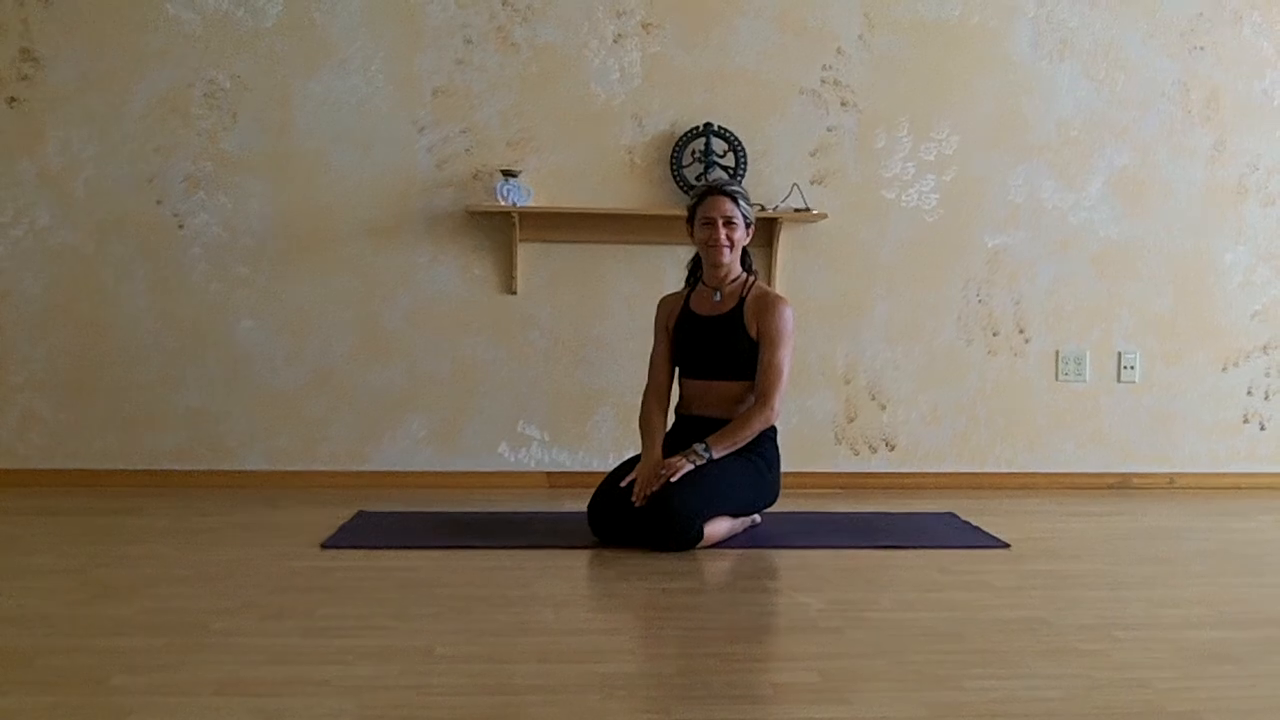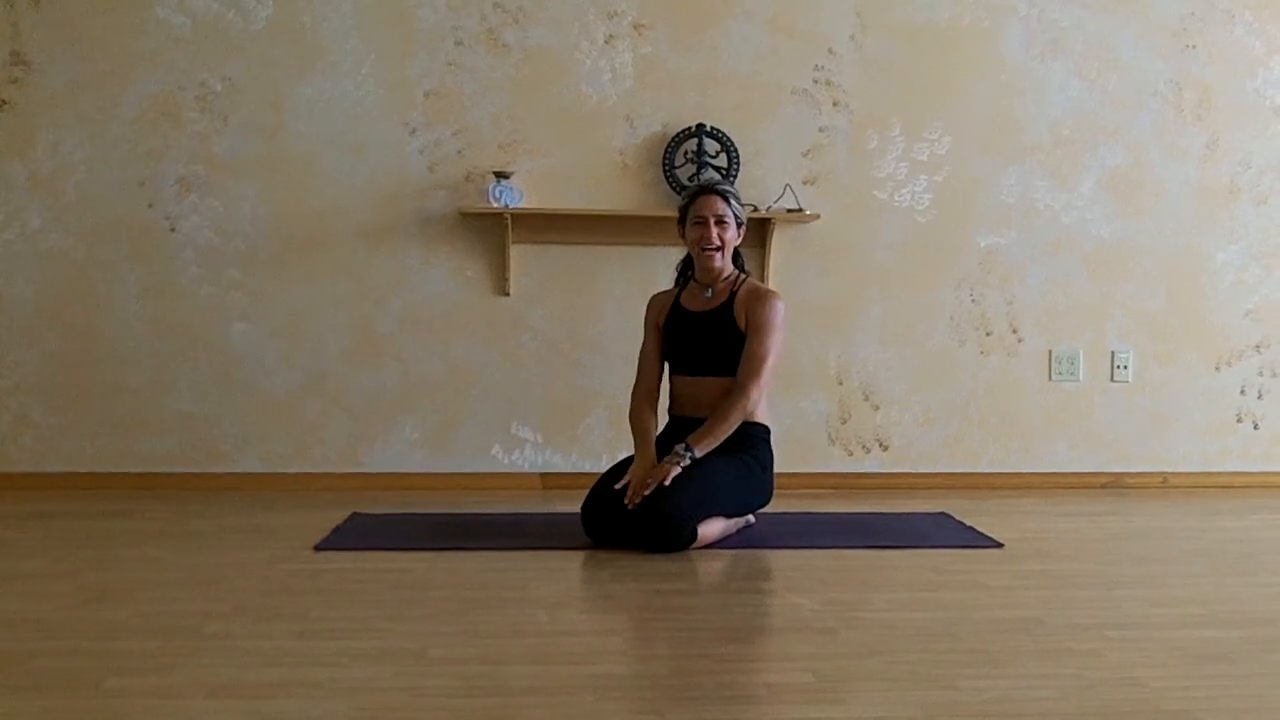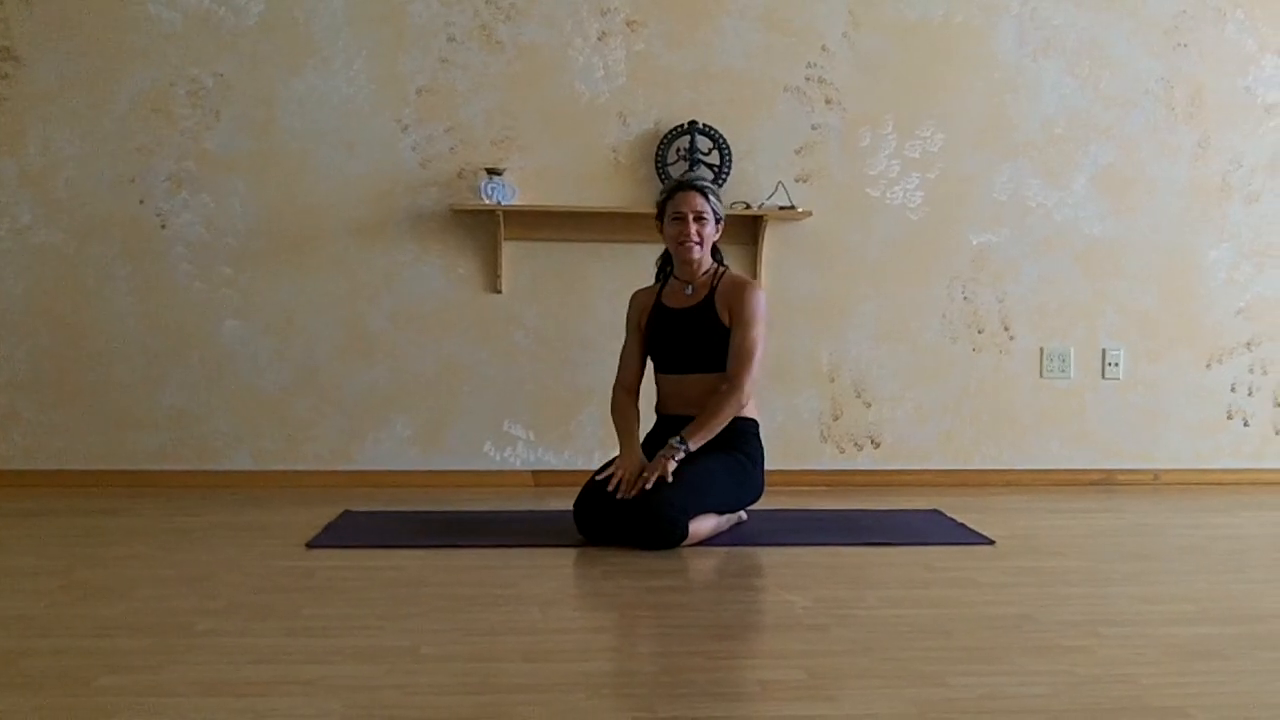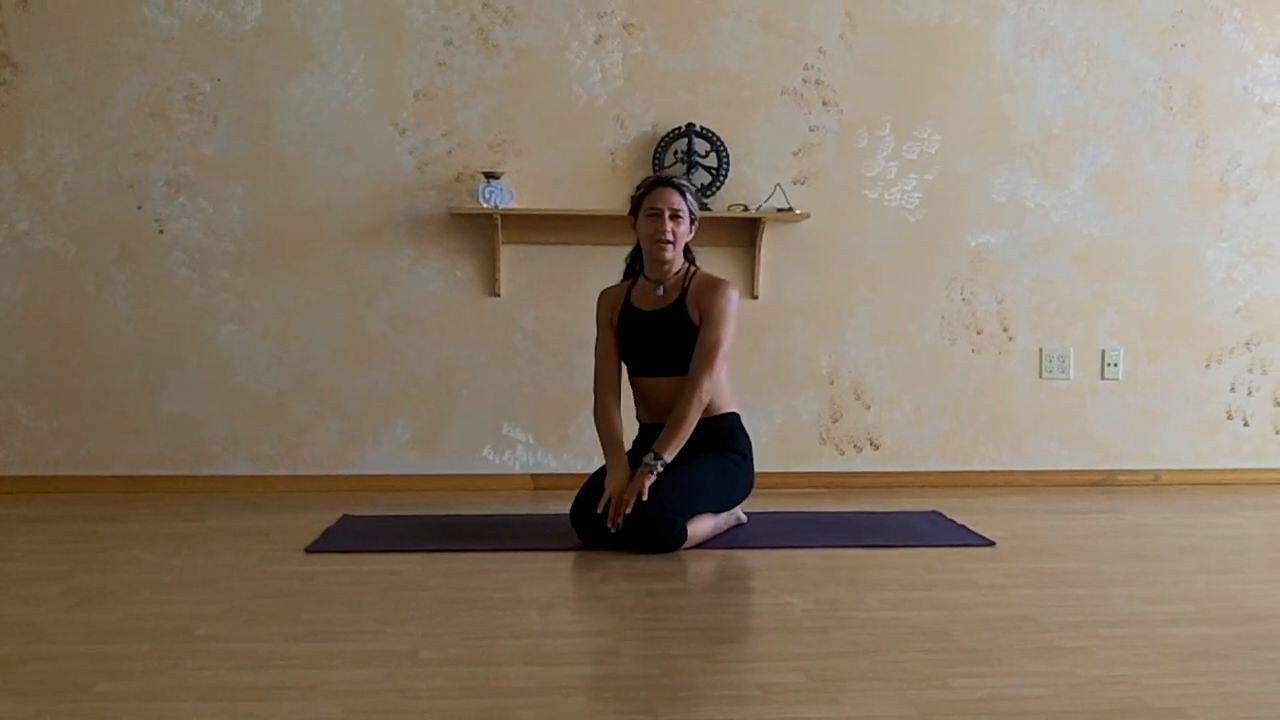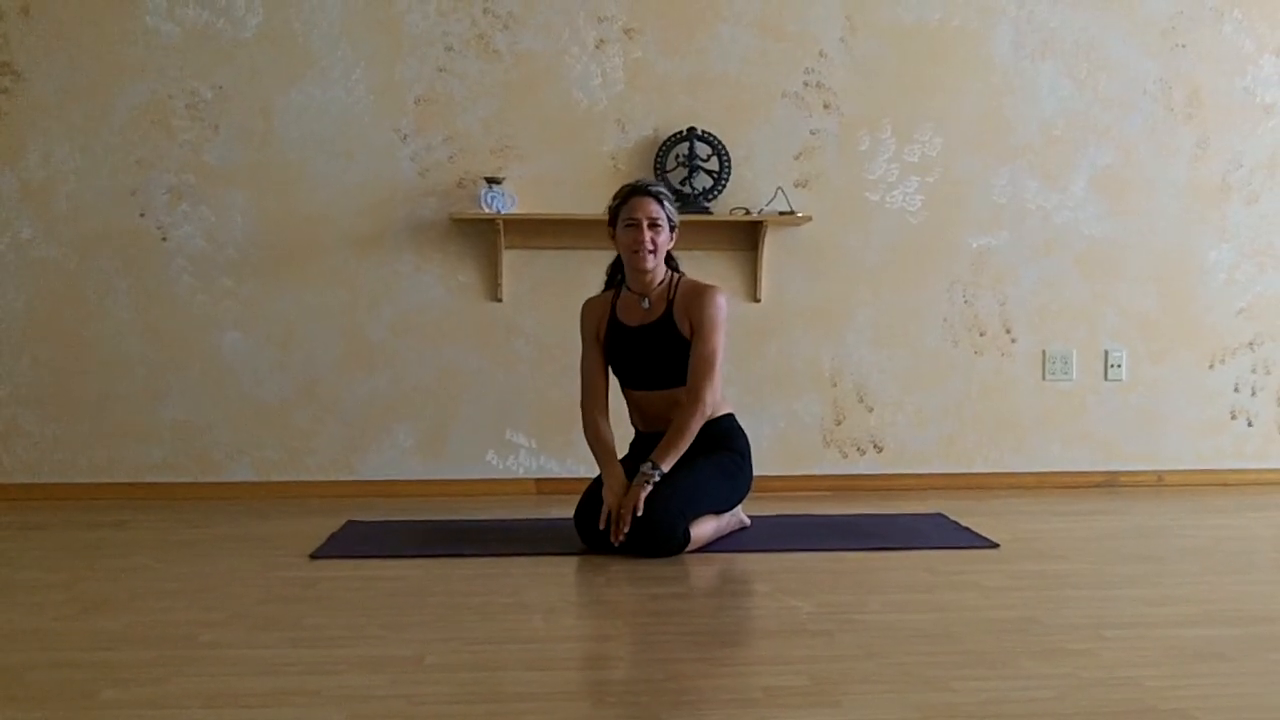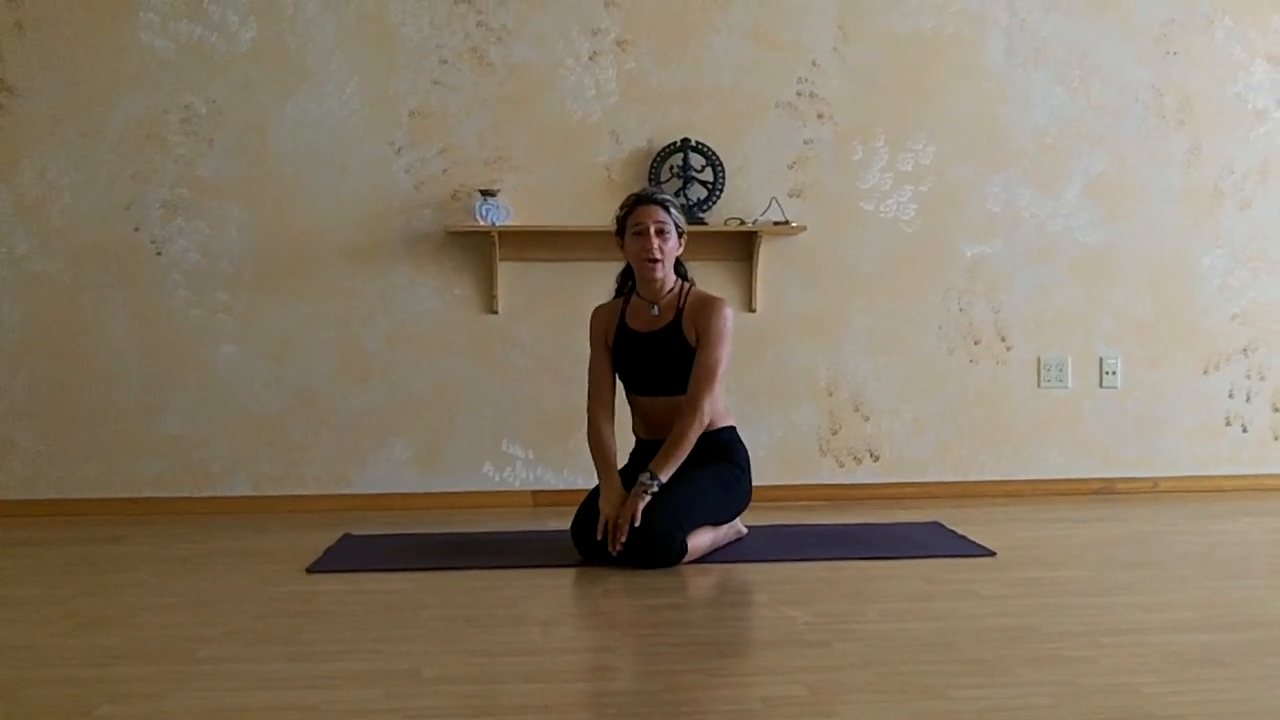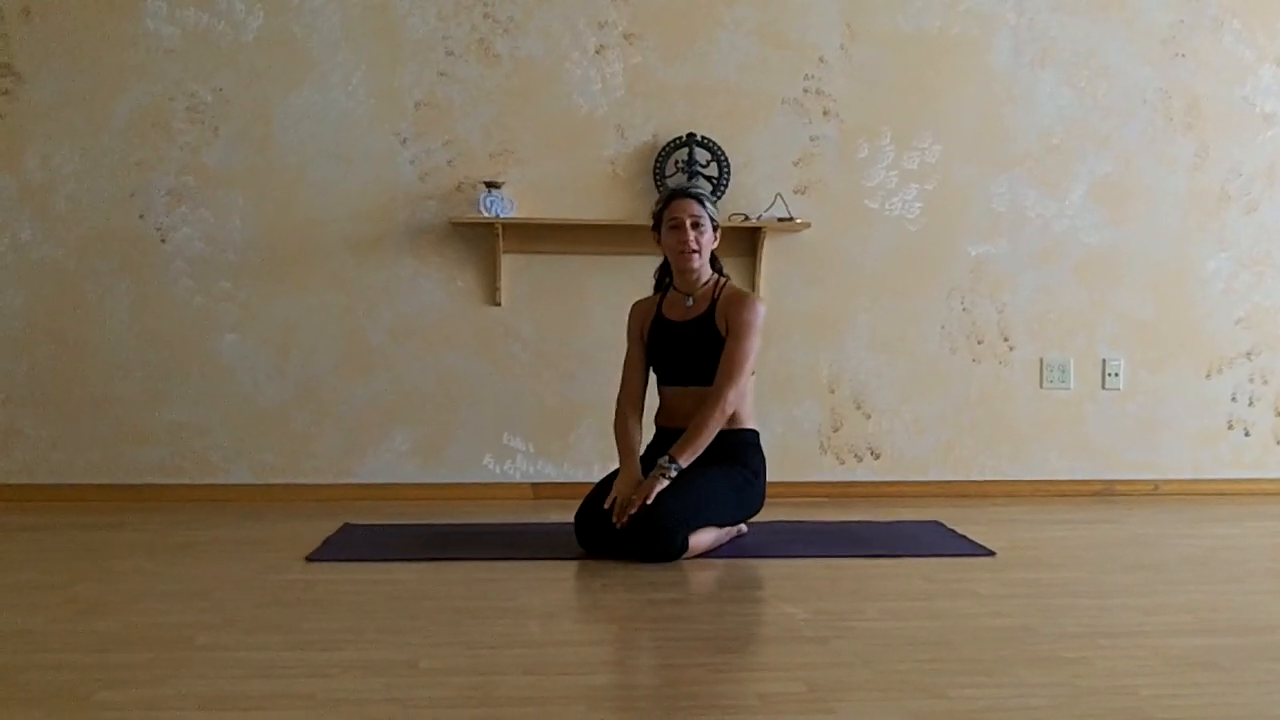
dt=0.7s
person 1, frame 1
left shoulder: (770, 308)
right shoulder: (671, 307)
left elbow: (767, 408)
right elbow: (656, 394)
left wrist: (698, 455)
right wrist: (651, 455)
left hip: (746, 451)
right hip: (681, 440)
left knee: (670, 514)
right knee: (606, 513)
left ankle: (739, 518)
right ankle: (729, 519)
person 1, frame 2
left shoulder: (762, 301)
right shoulder: (662, 304)
left elbow: (747, 396)
right elbow: (644, 392)
left wrist: (681, 457)
right wrist: (646, 455)
left hip: (741, 448)
right hip: (675, 440)
left knee: (663, 517)
right knee: (600, 514)
left ankle: (734, 518)
right ankle: (724, 518)
person 1, frame 3
left shoulder: (743, 293)
right shoulder: (644, 302)
left elbow: (738, 390)
right elbow: (625, 389)
left wrist: (676, 452)
right wrist: (632, 451)
left hip: (731, 445)
right hip: (664, 439)
left knee: (654, 515)
right knee: (591, 513)
left ankle: (725, 514)
right ankle: (715, 515)
person 1, frame 4
left shoulder: (715, 293)
right shoulder: (612, 300)
left elbow: (700, 390)
right elbow: (606, 395)
left wrist: (652, 467)
right wrist: (618, 467)
left hip: (718, 444)
right hip: (651, 442)
left knee: (650, 521)
right knee: (590, 518)
left ankle: (722, 514)
person 1, frame 5
left shoulder: (703, 300)
right shoulder: (597, 311)
left elbow: (701, 402)
right elbow: (593, 407)
left wrist: (649, 477)
right wrist: (613, 476)
left hip: (715, 446)
right hip: (648, 446)
left knee: (652, 525)
right knee: (594, 525)
left ankle: (726, 516)
person 1, frame 6
left shoulder: (710, 311)
right shoulder: (606, 318)
left elbow: (699, 411)
right elbow: (599, 412)
left wrist: (647, 486)
right wrist: (611, 486)
left hip: (715, 458)
right hip: (648, 456)
left knee: (648, 535)
right knee: (590, 536)
left ankle: (723, 527)
person 1, frame 7
left shoulder: (742, 306)
right shoulder: (643, 313)
left elbow: (723, 401)
right elbow: (629, 402)
left wrist: (666, 472)
right wrist: (630, 470)
left hip: (732, 456)
right hip: (665, 450)
left knee: (652, 526)
right knee: (593, 527)
left ankle: (725, 526)
right ankle: (712, 527)
